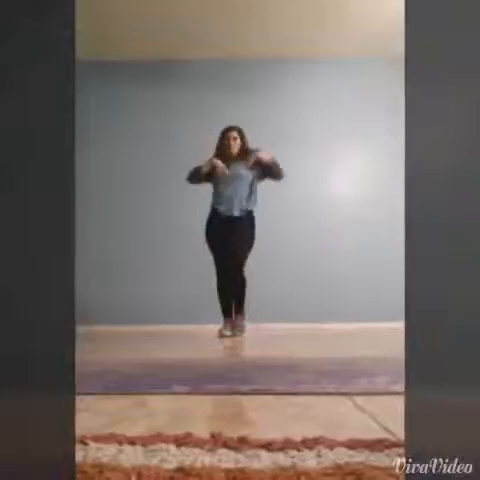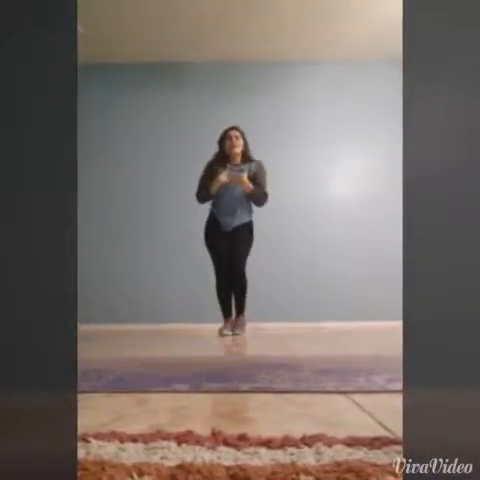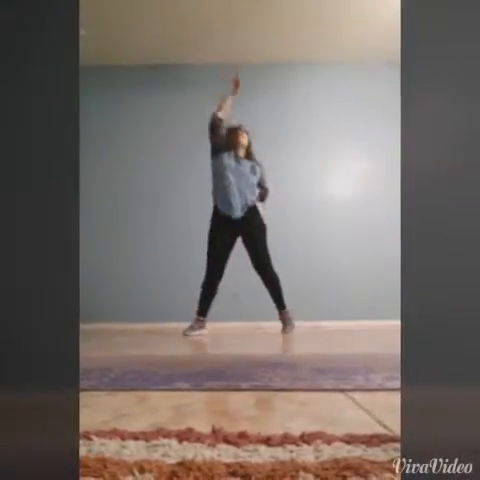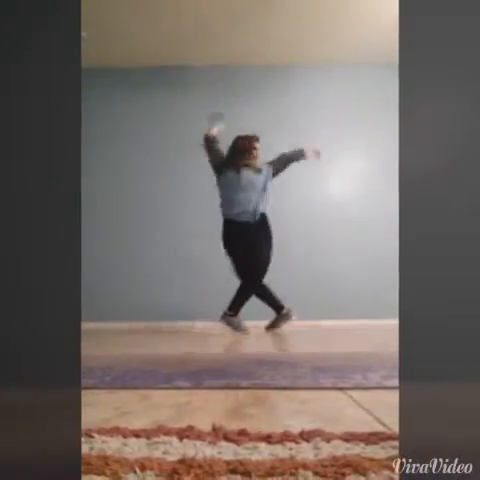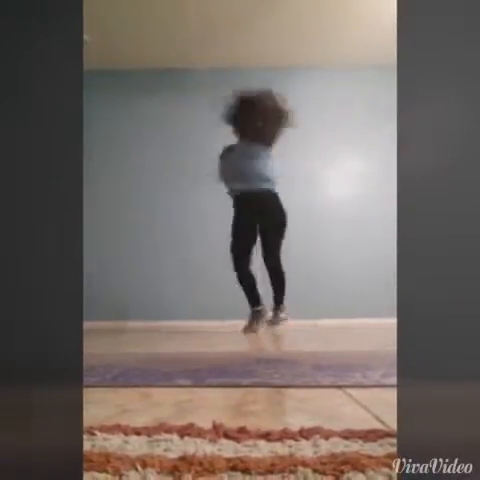
dt=0.7s
person 1, frame 1
left shoulder: (253, 162)
right shoulder: (216, 165)
left elbow: (278, 174)
right elbow: (192, 178)
left wrist: (267, 158)
right wrist: (207, 167)
left hip: (244, 221)
right hip: (218, 221)
left knee: (236, 268)
right knee: (222, 271)
left ankle: (240, 316)
right ankle: (227, 319)
person 1, frame 2
left shoulder: (255, 167)
right shoulder: (214, 168)
left elbow: (261, 199)
right elbow: (201, 197)
left wrist: (245, 184)
right wrist: (217, 183)
left hip: (243, 227)
right hip: (217, 227)
left knee: (237, 270)
right knee: (222, 272)
left ankle: (240, 316)
right ankle: (227, 318)
person 1, frame 3
left shoulder: (254, 164)
right shoulder: (220, 154)
left elbow: (263, 190)
right elbow: (216, 122)
left wrist: (260, 194)
right wrist: (230, 96)
left hip: (250, 218)
right hip: (223, 219)
left knee: (264, 266)
right knee: (213, 270)
left ankle: (284, 313)
right ankle: (201, 319)
person 1, frame 4
left shoulder: (264, 171)
right shoulder: (224, 169)
left elbow: (286, 157)
right elbow: (209, 140)
left wrist: (307, 152)
right wrist: (215, 131)
left hip: (259, 228)
right hip: (234, 228)
left knee: (254, 276)
right knee: (249, 277)
left ankle: (231, 314)
right ankle: (281, 311)
person 1, frame 5
left shoulder: (228, 153)
right shoulder: (261, 145)
left elbow: (226, 177)
left hip: (244, 208)
right hip: (270, 206)
left knee: (241, 263)
right knee: (273, 261)
left ankle: (257, 309)
right ankle: (278, 311)
